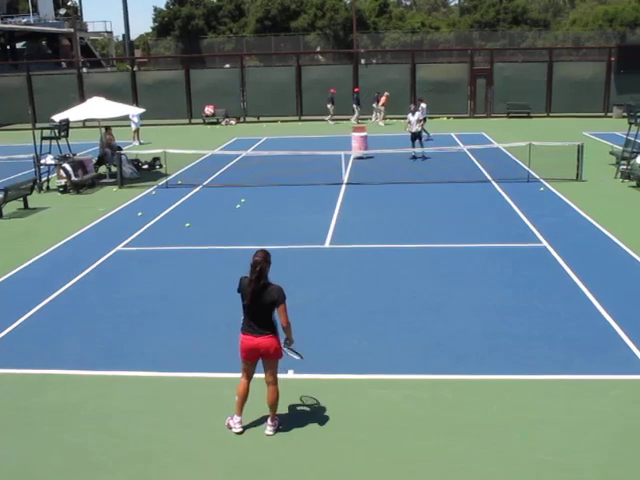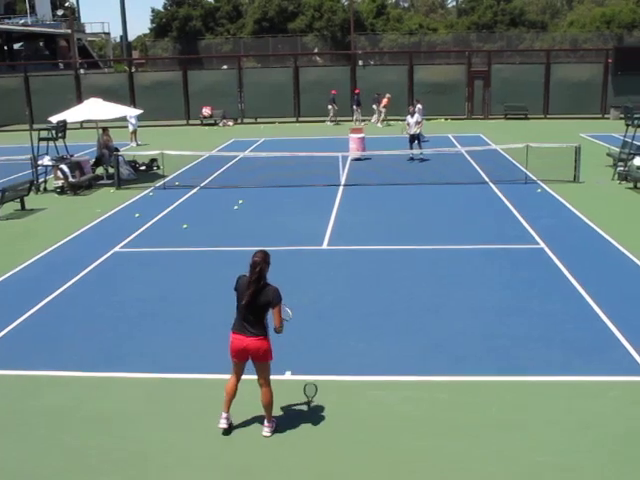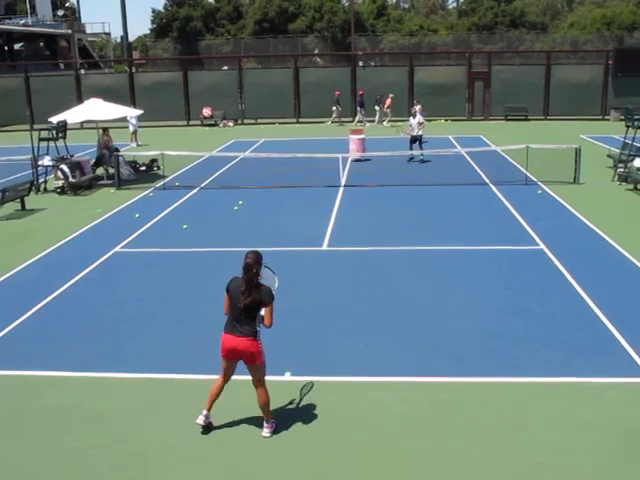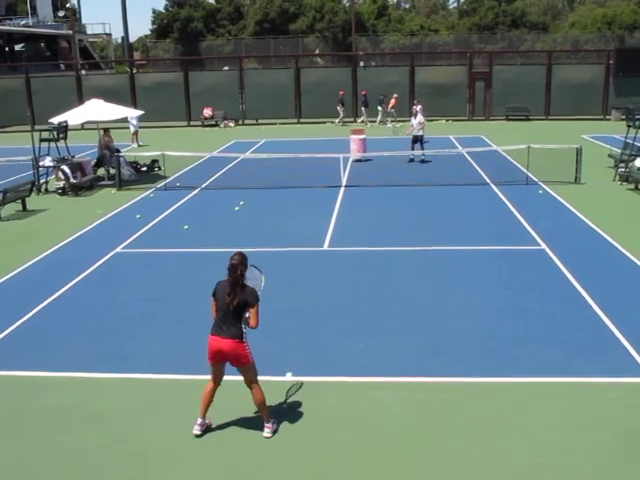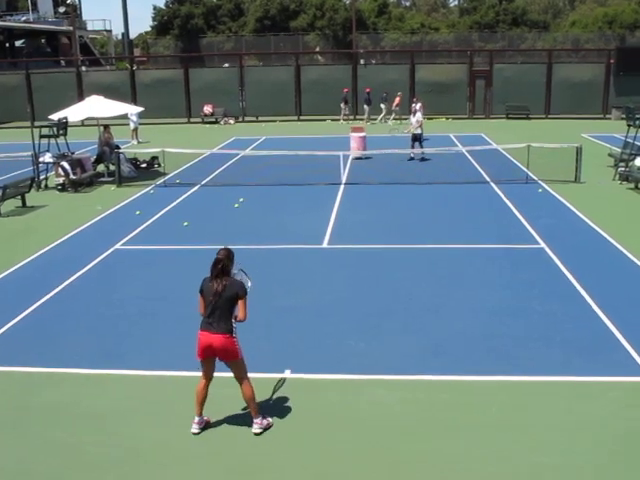
dt=0.2s
person 1, frame 1
left shoulder: (243, 283)
right shoulder: (276, 291)
right elbow: (284, 323)
right wrist: (290, 338)
left hip: (247, 339)
right hip: (269, 340)
left knee: (246, 378)
right knee: (271, 382)
left ankle: (237, 421)
right ankle: (271, 423)
person 1, frame 2
left shoulder: (240, 282)
right shoulder: (272, 292)
right elbow: (278, 325)
right wrist: (279, 328)
left hip: (237, 338)
right hip: (259, 342)
left knee: (235, 377)
right knee: (264, 383)
left ankle: (225, 417)
right ankle: (268, 424)
person 1, frame 3
left shoulder: (233, 283)
right shoulder: (265, 291)
left elbow: (227, 310)
right elbow: (268, 323)
left hip: (228, 338)
right hip: (249, 342)
left knee: (224, 378)
right knee: (259, 384)
left ankle: (205, 415)
right ankle: (268, 424)
person 1, frame 4
left shoulder: (219, 286)
right shoulder: (250, 292)
left elbow: (215, 315)
right elbow: (253, 323)
left hip: (214, 340)
right hip: (235, 344)
left knee: (214, 382)
right knee: (253, 384)
left ankle: (200, 423)
right ankle: (268, 424)
person 1, frame 5
left shoulder: (205, 282)
right shoulder: (238, 286)
left elbow: (202, 311)
right elbow: (242, 317)
left hip: (204, 336)
right hip: (225, 339)
left knee: (205, 378)
right knee: (243, 379)
left ankle: (198, 421)
right ankle: (258, 421)
